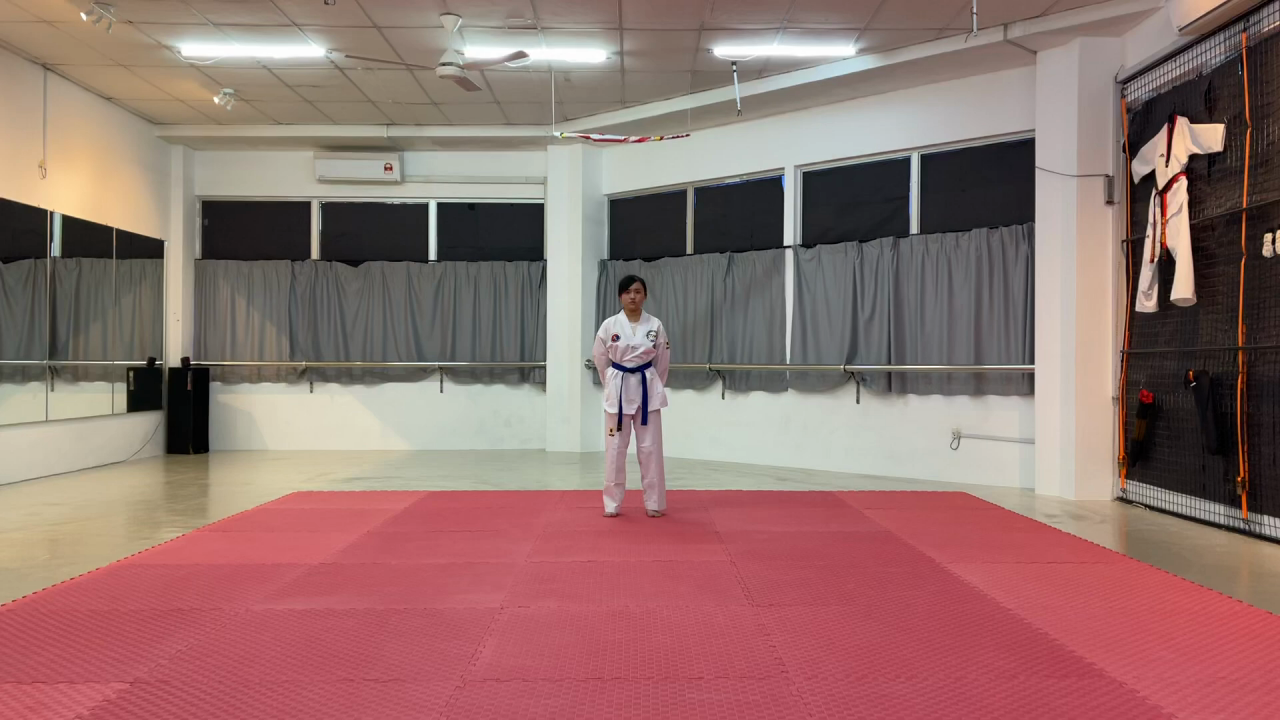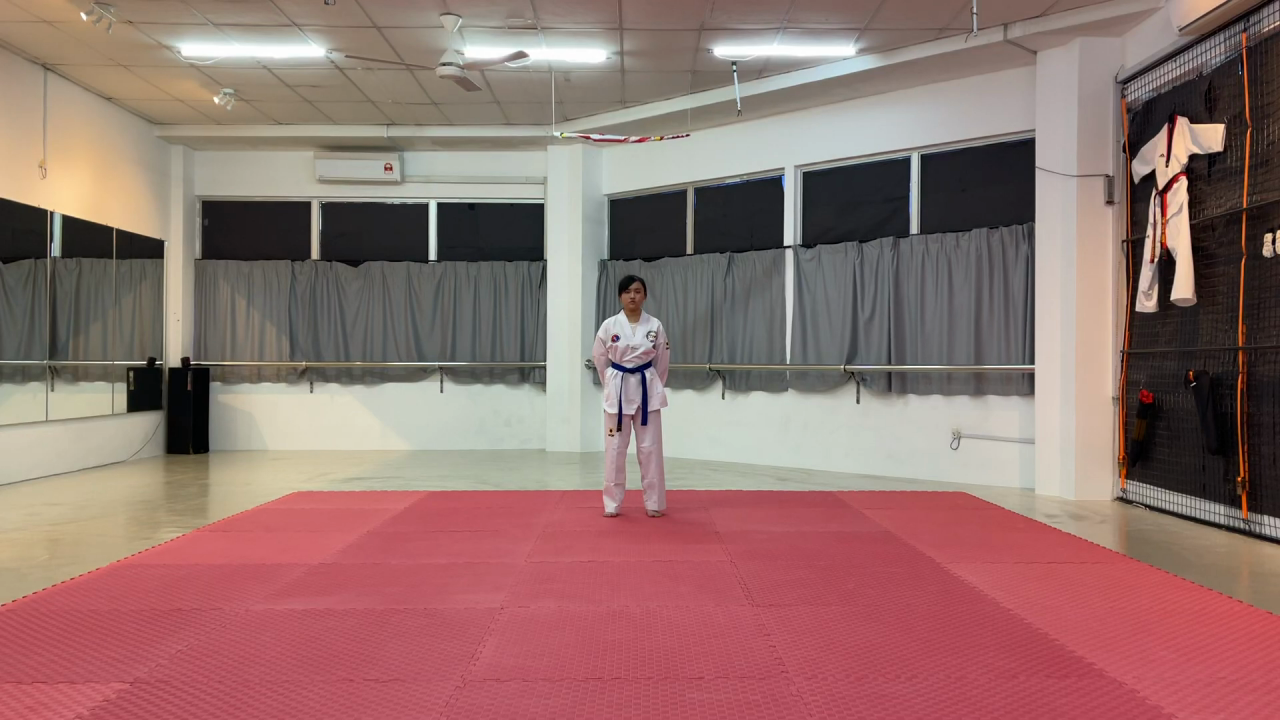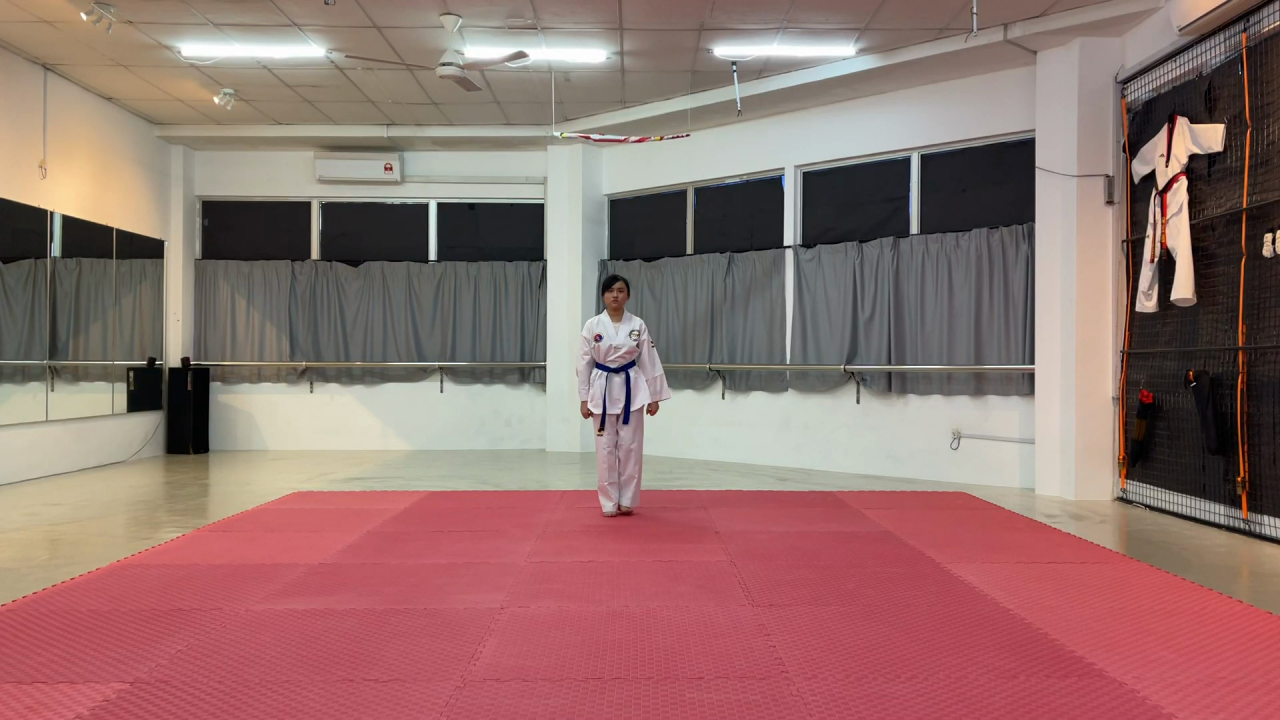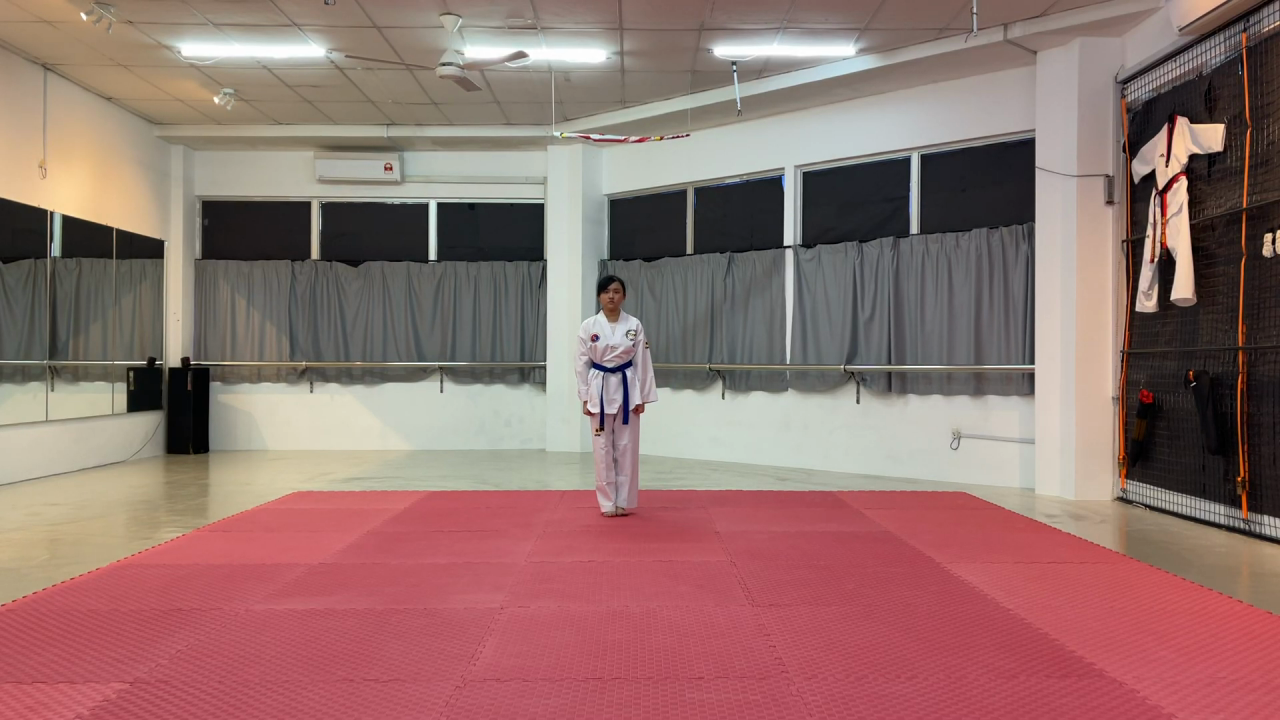
dt=0.7s
person 1, frame 1
left shoulder: (655, 326)
right shoulder: (609, 325)
left elbow: (662, 362)
right elbow: (600, 360)
left wrist: (651, 386)
right wrist: (616, 386)
left hip: (647, 389)
right hip: (618, 389)
left knee: (650, 447)
right knee: (616, 447)
left ankle: (654, 503)
right ankle: (612, 503)
person 1, frame 2
left shoulder: (655, 326)
right shoulder: (609, 326)
left elbow: (661, 362)
right elbow: (600, 360)
left wrist: (649, 385)
right wrist: (614, 385)
left hip: (646, 389)
right hip: (618, 389)
left knee: (650, 447)
right knee: (615, 447)
left ankle: (654, 503)
right ankle: (612, 502)
person 1, frame 3
left shoulder: (638, 325)
right shoulder: (592, 325)
left elbow: (649, 361)
right elbow: (584, 363)
left wrist: (654, 396)
right wrist: (585, 398)
left hip: (631, 389)
right hip: (602, 389)
left knee: (631, 446)
right knee: (606, 447)
left ankle: (626, 500)
right ankle: (609, 502)
person 1, frame 4
left shoulder: (634, 325)
right shoulder: (589, 326)
left elbow: (642, 363)
right elbow: (582, 363)
left wrist: (642, 397)
right wrist: (585, 398)
left hip: (627, 389)
right hip: (600, 389)
left knee: (626, 447)
right knee: (603, 447)
left ankle: (624, 502)
right ankle: (608, 502)
